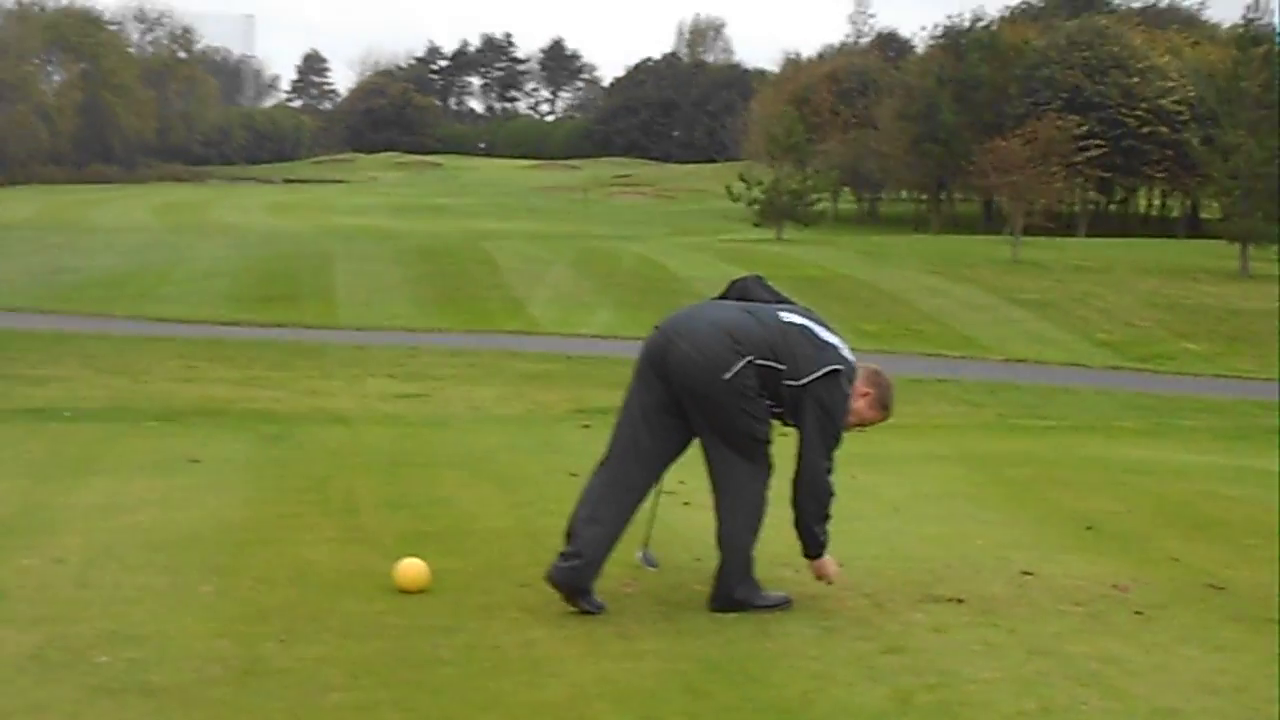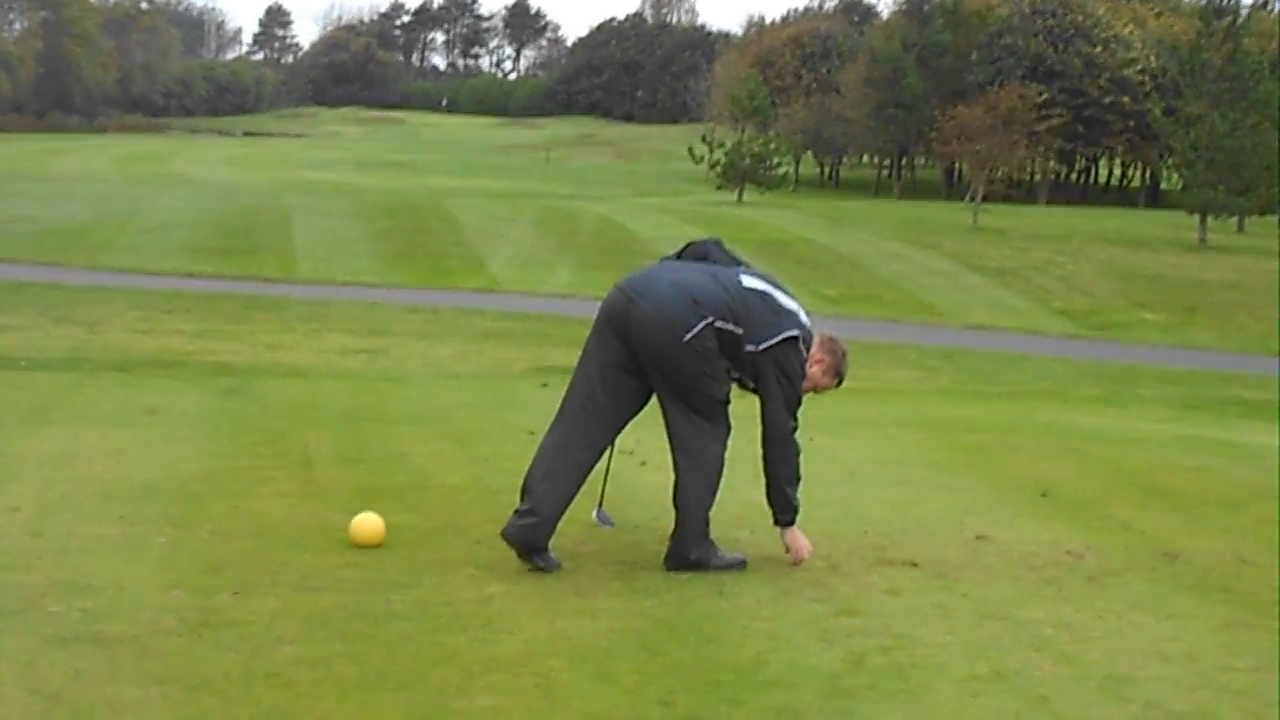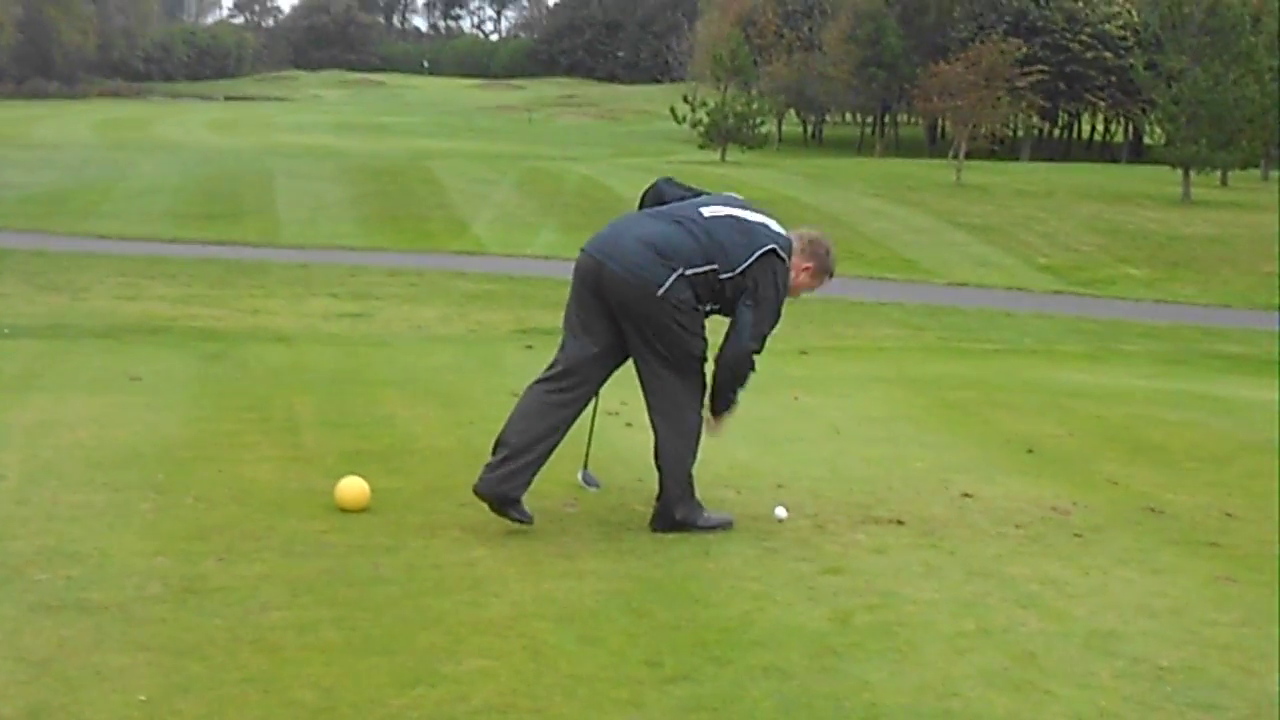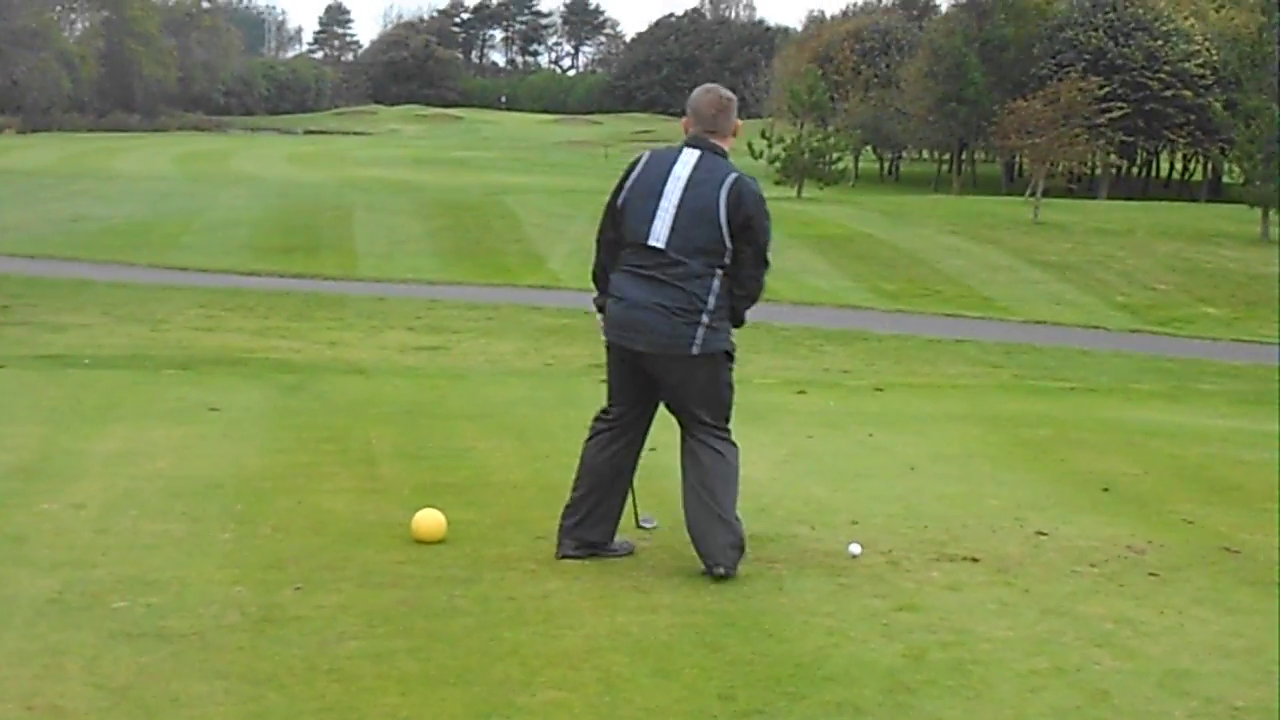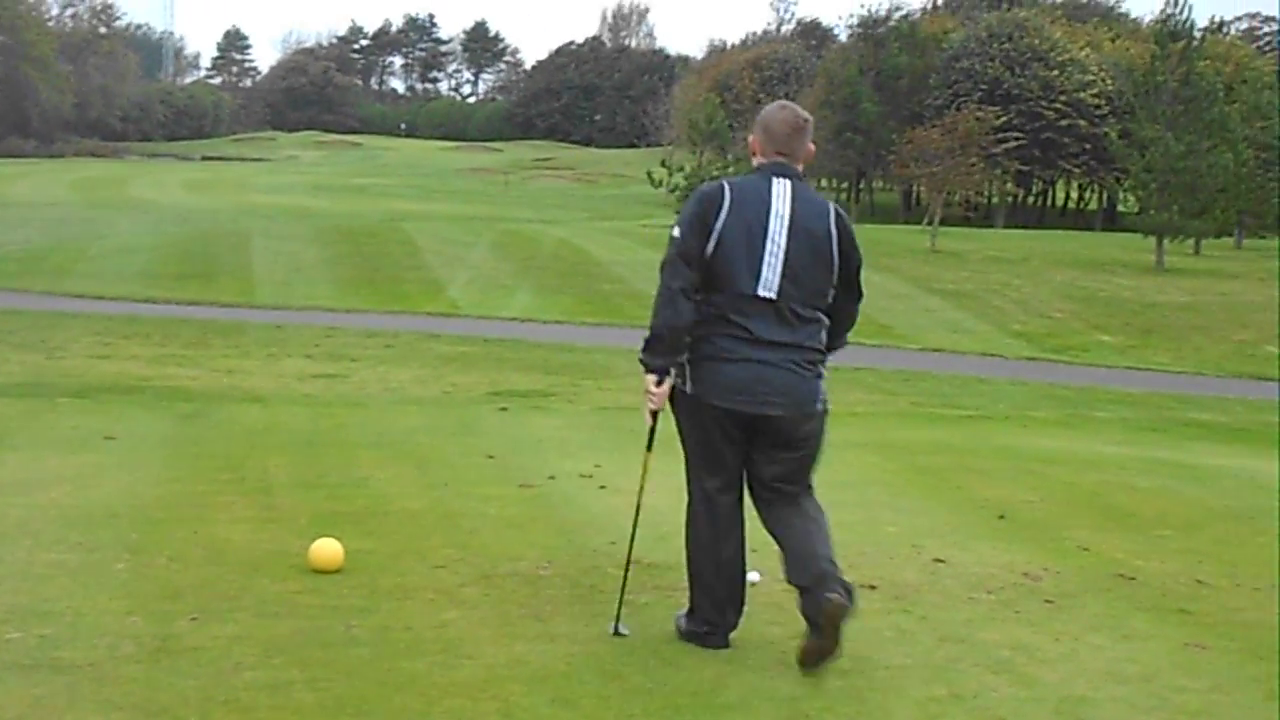
dt=1s
person 1, frame 1
left shoulder: (810, 332)
right shoulder: (832, 384)
left elbow: (748, 287)
right elbow: (813, 472)
right wrist: (817, 552)
left hip: (671, 336)
right hip: (717, 361)
left knee: (628, 463)
right knee: (746, 470)
left ankle: (573, 569)
right ankle: (735, 588)
person 1, frame 2
left shoulder: (766, 296)
right shoulder: (788, 347)
left elbow: (704, 249)
right elbow: (780, 436)
right wrist: (788, 523)
left hip: (628, 296)
right hip: (676, 323)
left knee: (584, 421)
right knee: (704, 433)
left ankle: (529, 526)
right ankle: (691, 548)
person 1, frame 3
left shoulder: (739, 209)
right shoulder: (771, 268)
left elbow: (660, 192)
right elbow: (741, 348)
right wrist: (720, 408)
left hip: (602, 251)
right hip: (653, 280)
left knee: (570, 373)
right knee: (681, 393)
left ankle: (501, 479)
right ankle: (678, 508)
person 1, frame 4
left shoulder: (643, 167)
right shoulder: (740, 189)
left elbow: (608, 244)
right elbow: (750, 273)
left wrist: (609, 303)
right wrist: (725, 319)
left hip: (627, 320)
right hip: (690, 332)
left knee: (618, 422)
right knee: (708, 435)
left ankle: (582, 533)
right ankle: (719, 550)
person 1, frame 5
left shoulder: (714, 200)
right shoulder: (831, 218)
left elbow: (678, 289)
right elbow: (844, 305)
left wrist: (660, 364)
left hip: (715, 380)
right hip: (793, 388)
left knee: (714, 501)
right knee: (789, 496)
left ankle: (711, 620)
right ankle: (825, 591)
